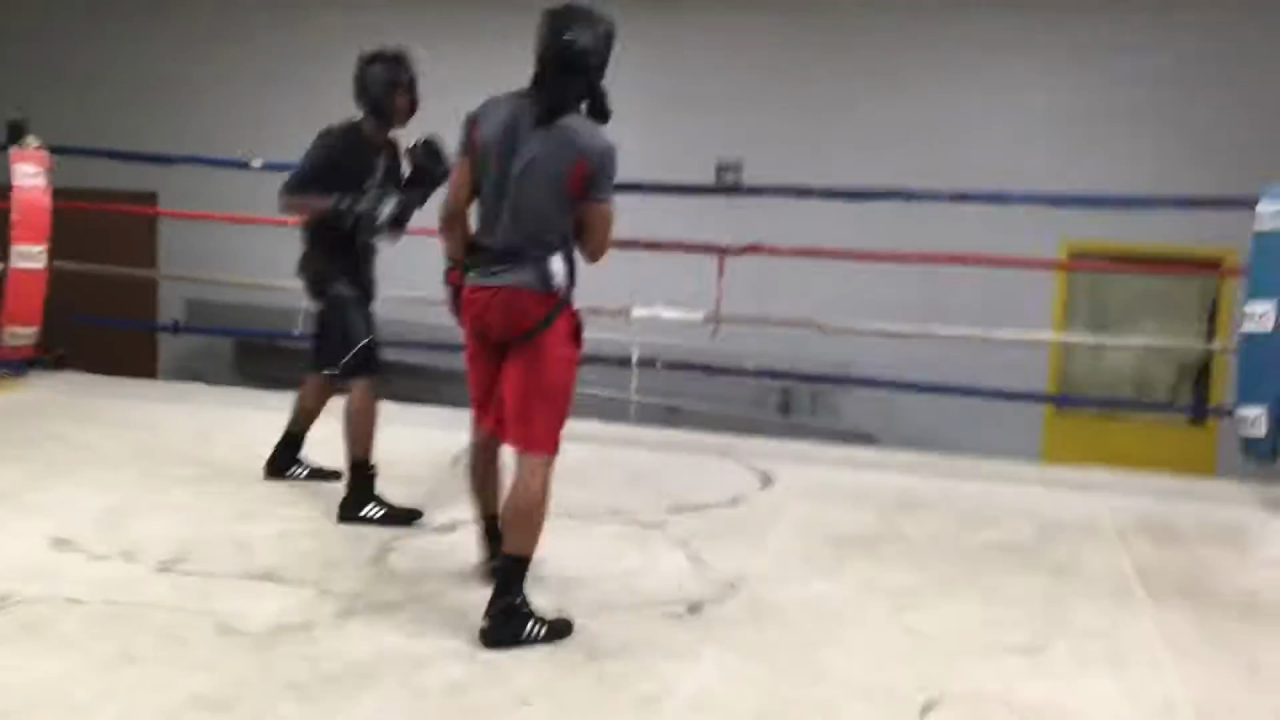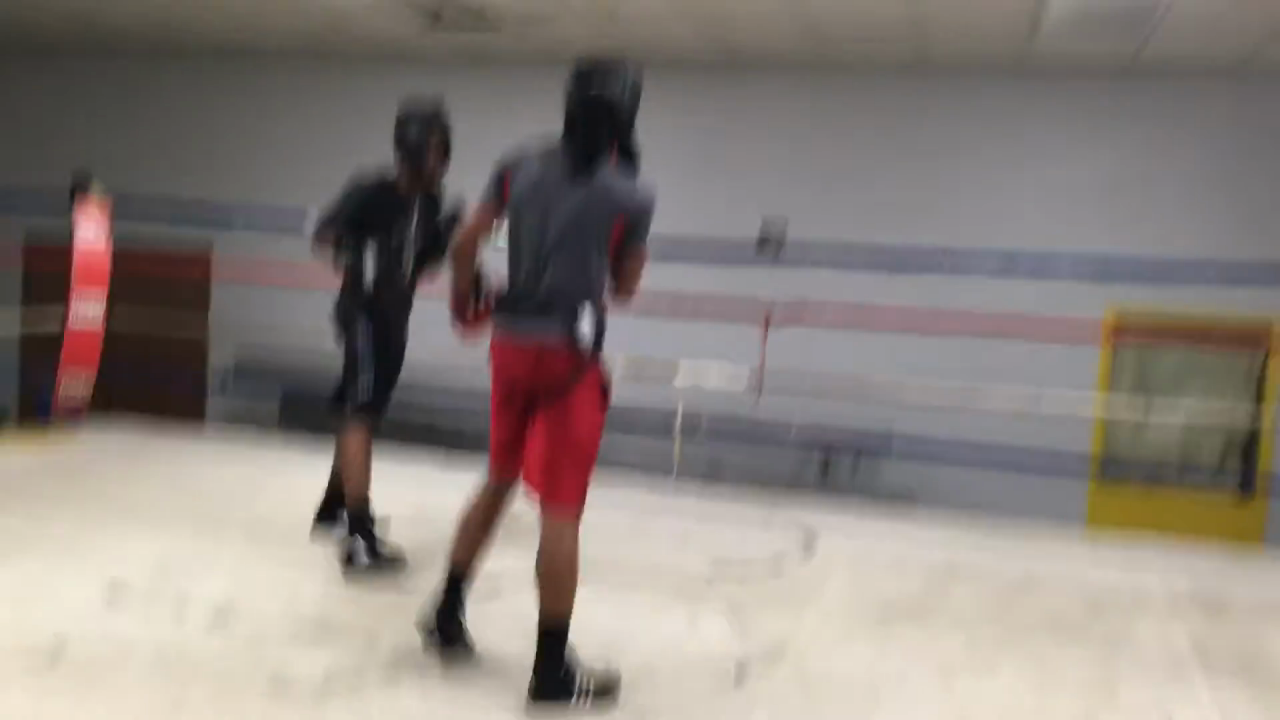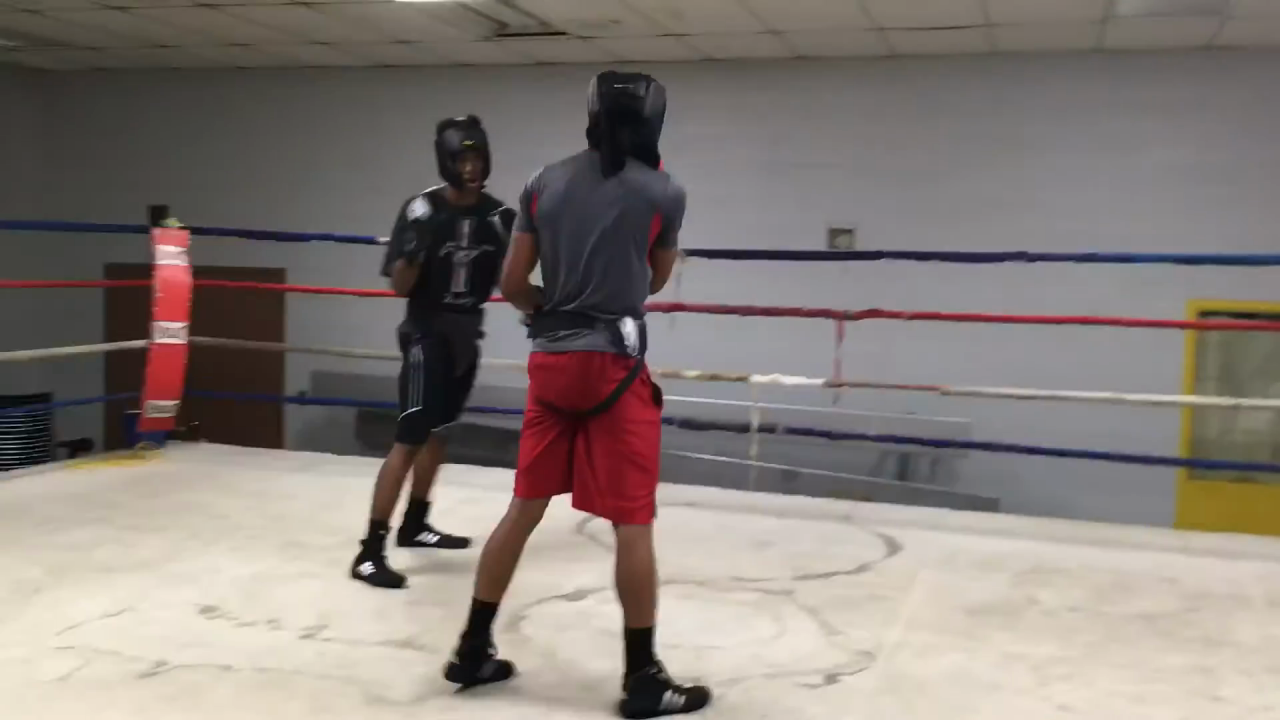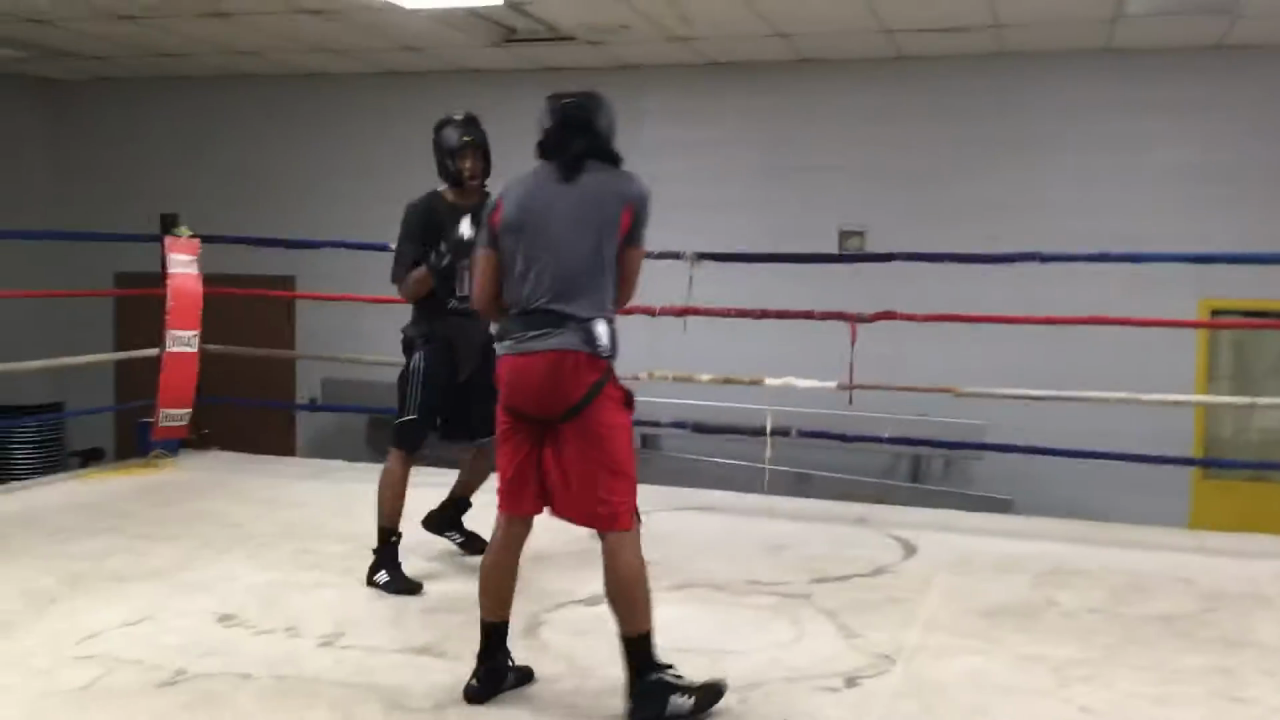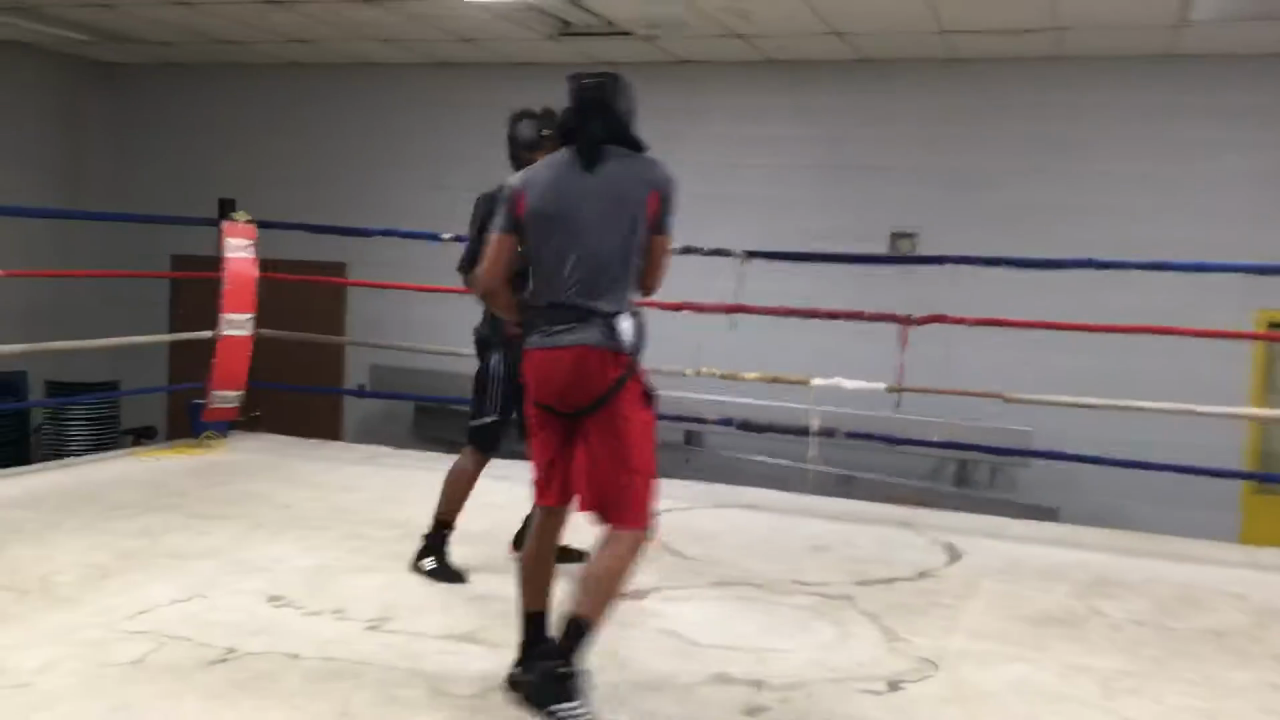
dt=0.2s
person 1, frame 1
left shoulder: (489, 116)
right shoulder: (593, 146)
left elbow: (452, 212)
right elbow: (594, 247)
left wrist: (459, 270)
left hip: (483, 292)
right hip: (539, 300)
left knee: (488, 432)
right knee: (535, 452)
left ankle: (495, 546)
right ankle: (507, 606)
person 1, frame 2
left shoulder: (519, 169)
right shoulder: (631, 197)
left elbow: (462, 248)
right elbow: (623, 286)
left wrist: (467, 292)
left hip: (513, 344)
right hip: (567, 356)
left knee: (498, 483)
right knee: (561, 510)
left ankle: (448, 613)
right ankle: (553, 668)
person 1, frame 3
left shoulder: (546, 183)
right shoulder: (664, 192)
left elbow: (512, 283)
left hip: (550, 360)
right hip: (612, 365)
left knee: (526, 505)
right knee: (633, 523)
left ankle: (473, 648)
person 1, frame 4
left shoulder: (508, 196)
right shoulder: (626, 191)
left elbow: (483, 298)
right elbow: (623, 293)
left hip: (515, 365)
right hip: (579, 365)
left knee: (512, 518)
right knee: (617, 527)
left ankle: (490, 665)
person 1, frame 5
left shoulder: (529, 183)
right shoulder: (652, 178)
left elbow: (489, 284)
right elbow: (649, 281)
left hip: (543, 358)
right hip: (604, 360)
left knee: (550, 508)
right knee: (627, 525)
left ankle: (534, 654)
person 2, frame 1
left shoulder: (388, 150)
right shoulder: (340, 142)
left elbow: (392, 215)
right elbow: (291, 199)
left wrist: (421, 184)
right wrist: (347, 208)
left hip: (355, 266)
right hip: (332, 267)
left knee: (330, 369)
right knee: (362, 374)
left ankle: (285, 456)
right ankle: (359, 494)
person 2, frame 2
left shoulder: (432, 199)
right shoulder: (370, 192)
right elbow: (324, 239)
left wrist: (447, 238)
right wrist: (356, 259)
left hip: (395, 314)
right hip: (364, 311)
left knee: (361, 413)
right knee: (363, 415)
left ankle: (334, 509)
right ankle: (360, 538)
person 2, frame 3
left shoulder: (494, 213)
right shoulder: (422, 209)
left elbow: (499, 280)
right elbow: (399, 285)
left wrist: (508, 248)
right wrist: (418, 247)
left hip: (466, 334)
right hip: (427, 334)
left knee: (436, 433)
right knee: (409, 440)
left ankle: (415, 523)
right ankle: (370, 550)
person 2, frame 4
right shoulder: (424, 212)
right elbow: (407, 290)
right wrist: (444, 259)
left hip: (477, 340)
right hip: (432, 340)
left knee: (490, 444)
right knee: (406, 446)
left ankle: (447, 516)
right ankle: (384, 558)
person 2, frame 5
right shoulder: (498, 204)
right elbow: (473, 279)
right wrist: (510, 267)
right hip: (506, 338)
right knee: (481, 447)
left ankle: (535, 532)
right ankle: (433, 546)
